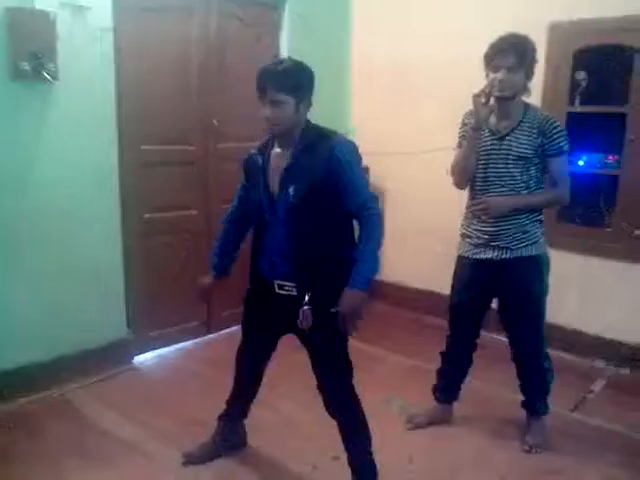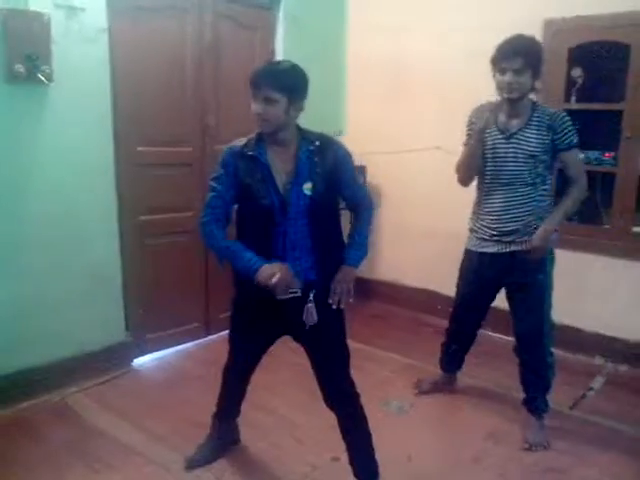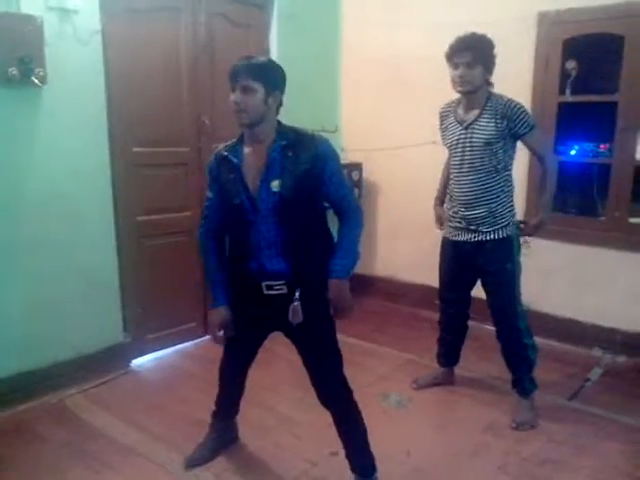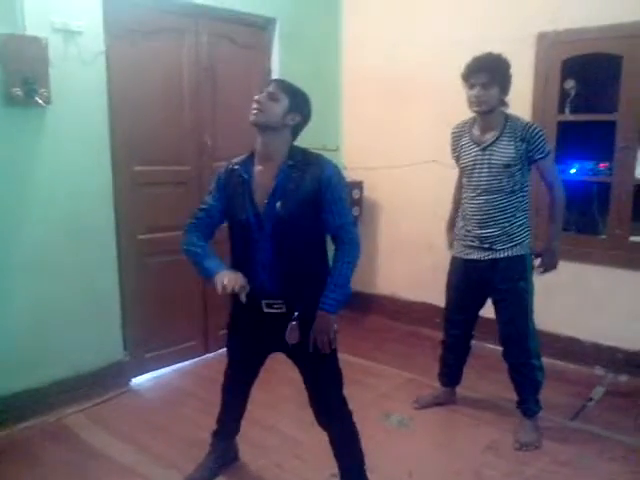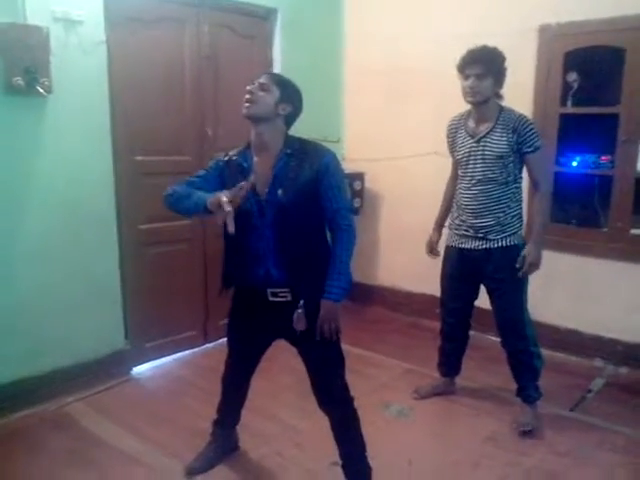
dt=0.5s
person 1, frame 1
left shoulder: (336, 152)
right shoulder: (257, 157)
left elbow: (370, 217)
right elbow: (240, 214)
left wrist: (358, 284)
right wrist: (218, 268)
left hip: (320, 295)
right hip: (267, 289)
left knee: (337, 389)
right knee: (248, 364)
right ankle: (230, 431)
person 1, frame 2
left shoulder: (330, 154)
right shoulder: (236, 159)
left elbow: (362, 208)
right elbow: (211, 227)
left wrist: (351, 262)
right wrist: (256, 266)
left hip: (318, 294)
right hip: (258, 296)
left knee: (340, 389)
right knee: (237, 368)
right ankle: (223, 431)
person 1, frame 3
left shoulder: (312, 151)
right shoulder: (222, 162)
left elbow: (350, 213)
right elbow: (210, 233)
left wrist: (339, 274)
right wrist: (218, 300)
left hip: (304, 291)
right hip: (247, 293)
left knee: (332, 387)
right knee: (232, 366)
right ankle: (222, 428)
person 1, frame 4
left shoulder: (320, 174)
right shoulder: (232, 176)
left elbow: (347, 243)
right elbow: (194, 231)
left wrist: (328, 308)
right wrist: (218, 270)
left hip: (303, 312)
right hip: (249, 310)
left knee: (330, 407)
right knee: (234, 385)
right ankle: (223, 447)
person 1, frame 5
left shoulder: (317, 161)
right shoulder: (230, 165)
left elbow: (343, 230)
right elbow: (174, 195)
left wrist: (332, 296)
right wrist: (212, 200)
left hip: (307, 299)
right hip: (251, 299)
left knee: (333, 394)
right knee: (235, 374)
right ankle: (223, 436)
person 2, frame 1
left shoulder: (546, 126)
right shoulder: (473, 120)
left elbow: (562, 192)
right elbow: (459, 179)
left wrist: (512, 201)
right wrist: (477, 125)
left hip: (524, 254)
right hip: (475, 251)
left knee: (528, 339)
right knee: (460, 333)
left ankle: (536, 414)
right ankle: (443, 404)
person 2, frame 2
left shoulder: (554, 123)
right shoulder: (479, 117)
left elbow: (578, 183)
right elbow: (464, 177)
left wrist: (550, 225)
right wrist: (478, 136)
left hip: (528, 248)
right hip: (482, 243)
left knee: (532, 333)
right knee: (463, 316)
left ankle: (536, 412)
right ankle: (447, 374)
person 2, frame 3
left shoulder: (508, 111)
right shoulder: (446, 114)
left elbow: (547, 159)
left wrist: (540, 213)
right wrist: (438, 201)
left hip: (497, 235)
right hip: (455, 234)
left knee: (508, 315)
right knee: (451, 307)
left ankle: (525, 392)
right ankle: (446, 367)
person 2, frame 4
left shoulder: (526, 134)
right shoulder: (459, 135)
left elbow: (555, 189)
left wrist: (552, 244)
right wrist: (450, 225)
left hip: (510, 256)
right hip: (465, 254)
left knee: (518, 337)
right knee: (455, 326)
left ankle: (529, 414)
right ankle: (447, 388)
person 2, frame 5
left shoulder: (519, 127)
right shoulder: (455, 127)
left elbow: (541, 186)
left wrist: (535, 242)
right wrist: (437, 226)
left hip: (504, 246)
right hip: (459, 243)
left knee: (514, 325)
right knee: (453, 317)
left ankle: (530, 399)
right ankle: (447, 378)
